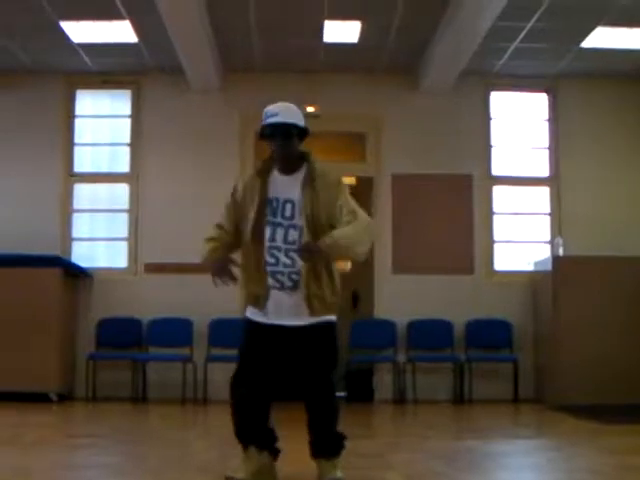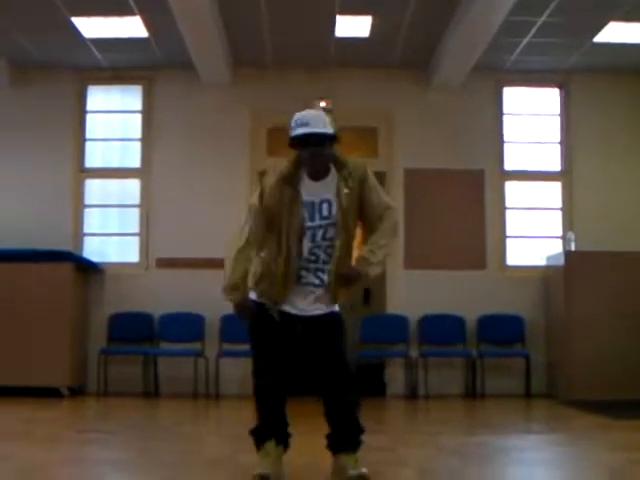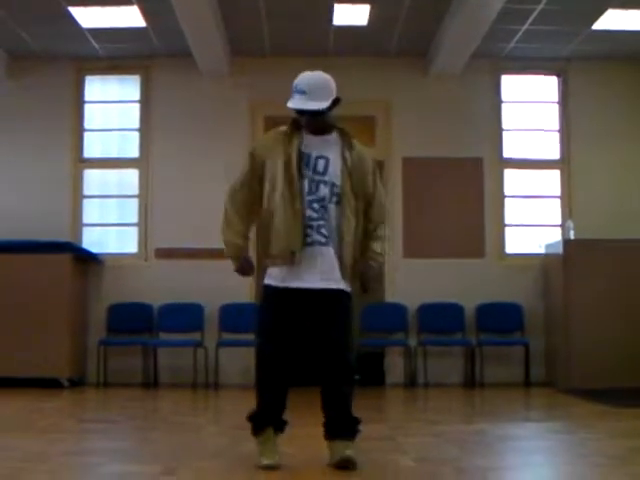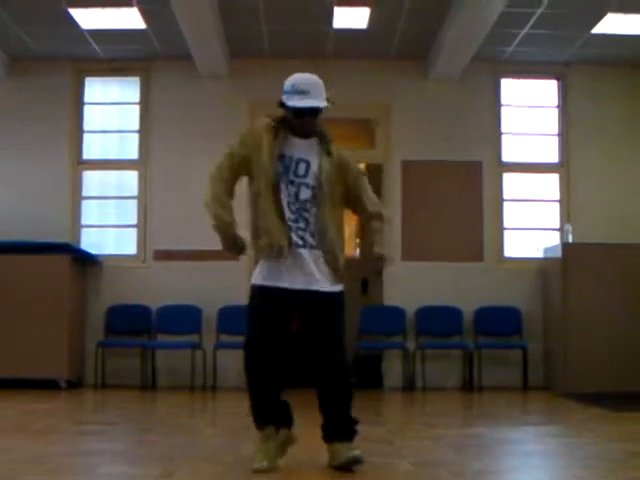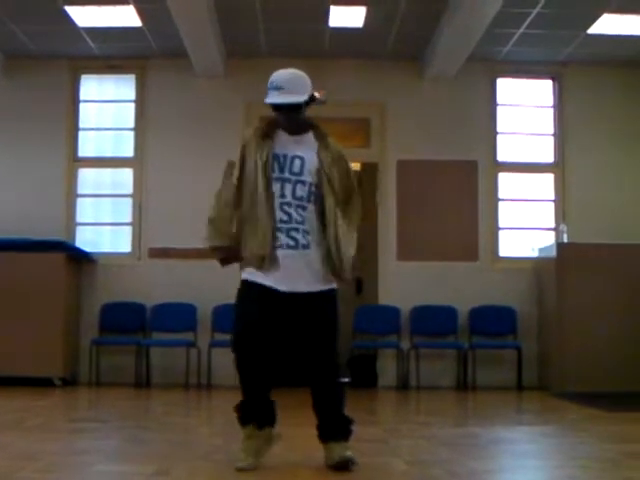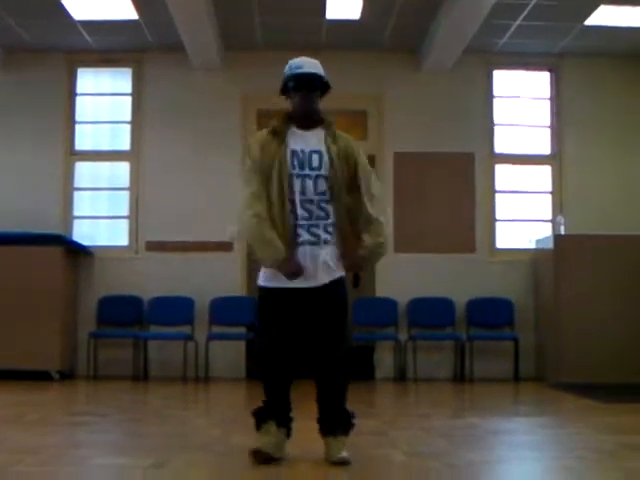
dt=0.7s
person 1, frame 1
left shoulder: (326, 184)
right shoulder: (251, 186)
left elbow: (360, 228)
right elbow: (225, 229)
left wrist: (327, 245)
right wrist: (216, 257)
left hip: (314, 313)
right hip: (263, 313)
left knee: (319, 393)
right knee: (247, 389)
person 1, frame 2
left shoulder: (356, 178)
right shoulder: (277, 187)
left elbow: (385, 220)
right elbow: (252, 238)
left wrist: (366, 265)
right wrist: (236, 289)
left hip: (324, 302)
right hip: (273, 300)
left knee: (338, 379)
right knee: (269, 379)
person 1, frame 3
left shoulder: (356, 156)
right shoulder: (274, 145)
left elbow: (373, 213)
right elbow: (242, 196)
left wrist: (370, 259)
right wrist: (236, 246)
left hip: (334, 279)
right hip: (283, 276)
left knee: (337, 361)
right knee: (273, 361)
left ankle: (340, 439)
right ankle: (268, 436)
person 1, frame 4
left shoulder: (335, 159)
right shoulder: (258, 139)
left elbow: (366, 204)
right elbow: (223, 177)
left wrist: (375, 248)
right wrist: (226, 228)
left hip: (323, 277)
right hip: (271, 274)
left knee: (331, 362)
right knee: (259, 355)
left ankle: (340, 440)
right ankle: (275, 430)
person 1, frame 5
left shoulder: (329, 152)
right shoulder: (255, 144)
left elbow: (348, 204)
right elbow: (230, 195)
left wrist: (346, 252)
right wrist: (222, 241)
left hip: (316, 277)
right hip: (263, 271)
left knee: (322, 363)
right knee: (250, 350)
left ankle: (335, 440)
right ankle: (257, 430)
person 1, frame 6
left shoulder: (342, 145)
right shoulder: (265, 144)
left elbow: (366, 198)
right elbow: (256, 207)
left wrist: (371, 247)
right wrist: (276, 255)
left hip: (329, 270)
right hip: (279, 273)
left knee: (331, 359)
right knee: (275, 358)
left ankle: (335, 435)
right ankle: (272, 431)
